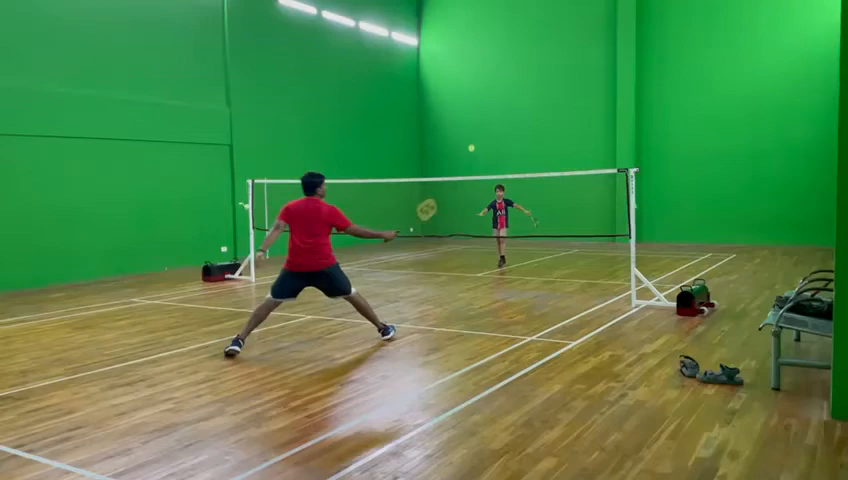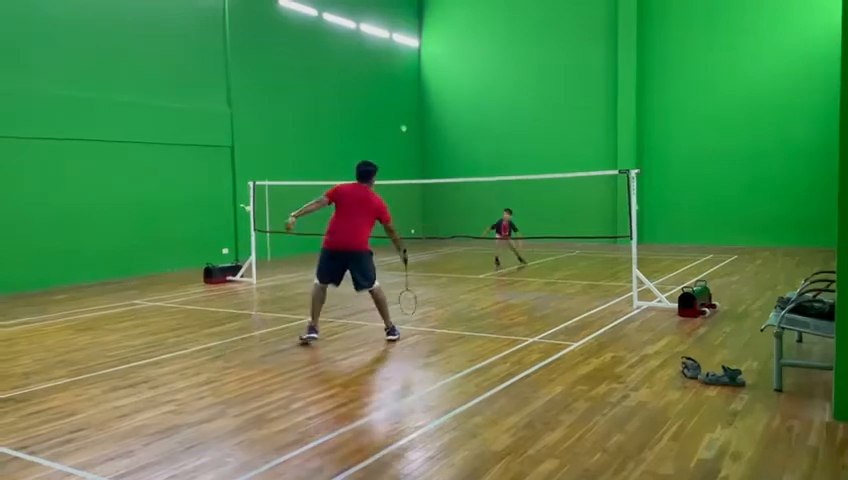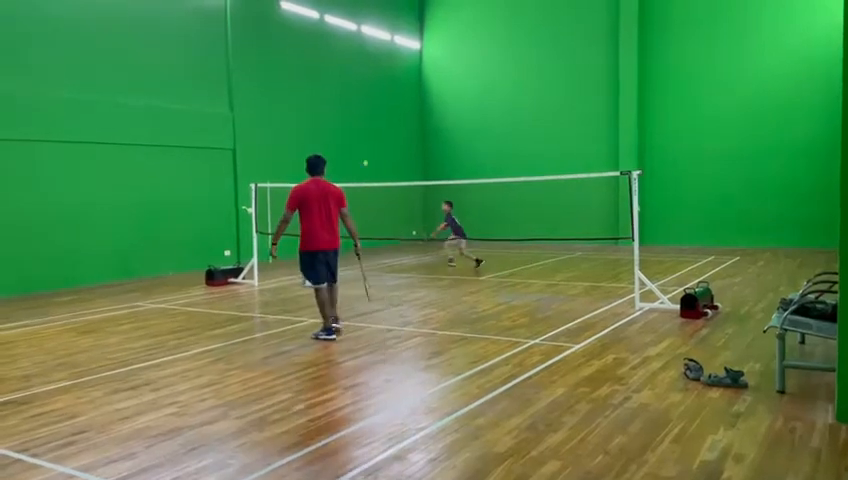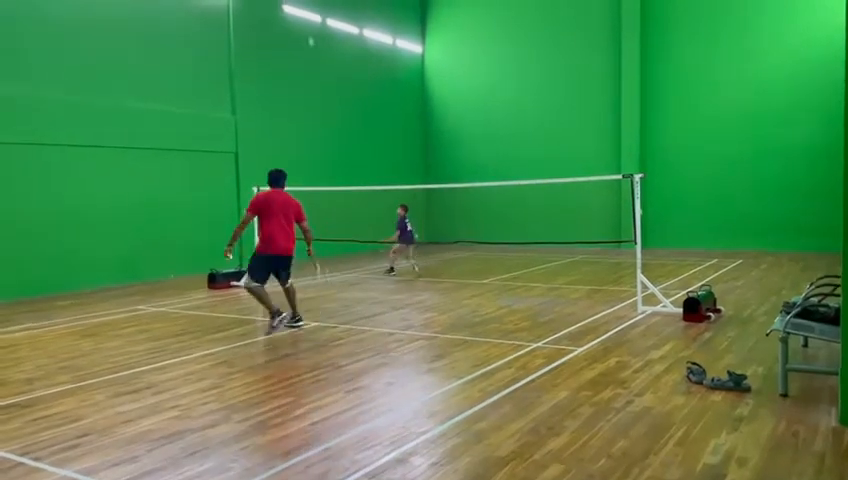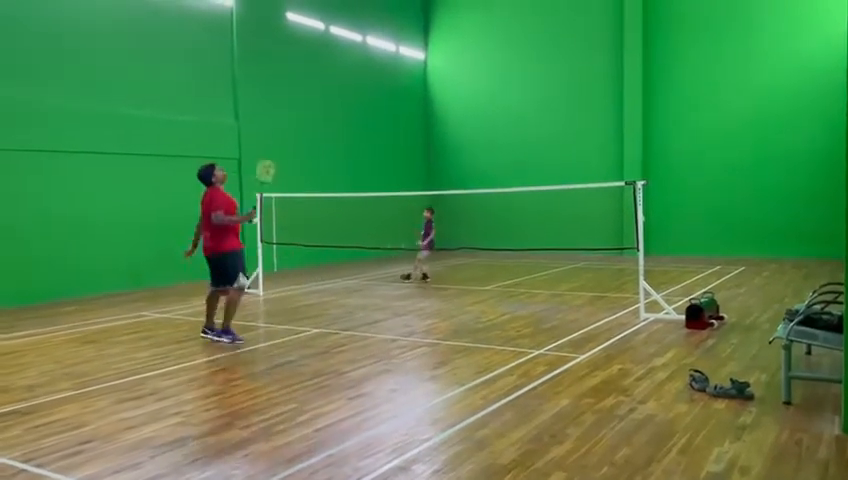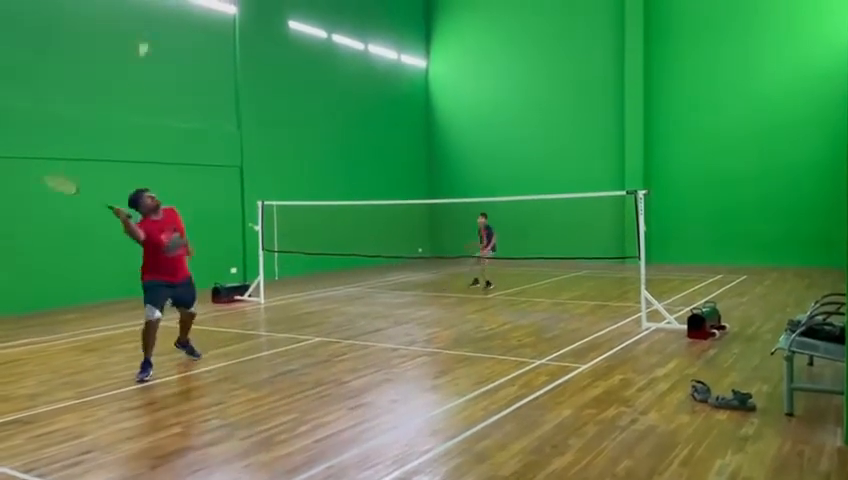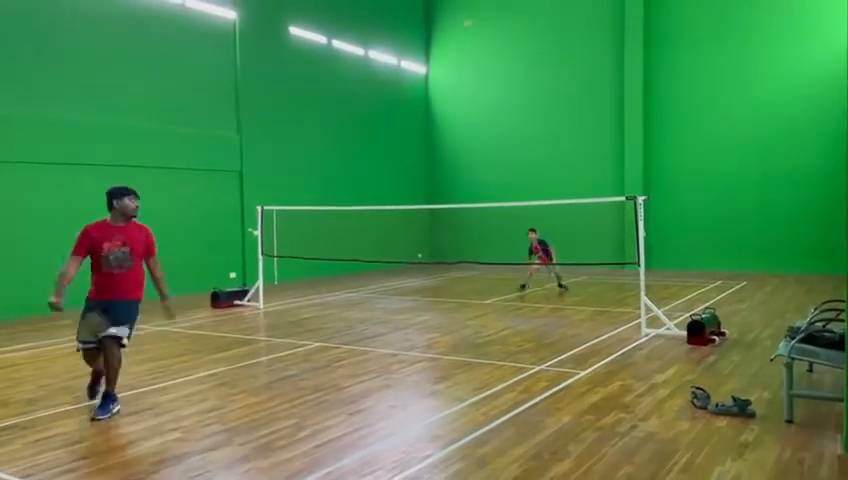
dt=0.5s
person 1, frame 1
left shoulder: (290, 208)
right shoulder: (330, 211)
left elbow: (276, 230)
right elbow: (355, 230)
left wrist: (262, 250)
right wrist: (384, 235)
left hip: (296, 267)
right hip: (324, 266)
left knee: (270, 303)
right knee: (352, 295)
left ankle: (239, 341)
right ankle: (383, 328)
person 1, frame 2
left shoulder: (341, 190)
right shoulder: (377, 201)
left elbow: (318, 203)
right elbow: (390, 229)
left wrist: (294, 216)
right wrist: (401, 250)
left hip: (332, 246)
right hip: (359, 249)
left knee: (320, 285)
right knee: (374, 288)
left ankle: (313, 328)
right ankle: (390, 328)
person 1, frame 3
left shoulder: (299, 191)
right shoulder: (336, 191)
left elbow: (286, 219)
right elbow: (346, 217)
left wrist: (274, 242)
right wrist: (356, 241)
left hip: (310, 246)
right hip: (332, 245)
left knee: (319, 285)
right knee: (331, 283)
left ankle: (328, 328)
right ankle: (335, 319)
person 1, frame 4
left shoulder: (260, 198)
right shoulder: (294, 203)
left elbow: (244, 223)
right elbow: (306, 228)
left wrist: (230, 244)
right wrist: (309, 247)
left hip: (268, 249)
right hip: (288, 250)
left knee: (252, 284)
right knee: (286, 282)
left ankle: (275, 313)
right ankle: (295, 317)
person 1, frame 5
left shoulder: (210, 194)
right shoulder: (219, 195)
left elbow: (201, 223)
right elbow: (216, 219)
left wrist: (194, 245)
right wrist: (243, 218)
left hip: (213, 248)
right hip: (227, 248)
left knee: (217, 288)
right knee: (238, 286)
left ankle: (208, 327)
right ankle: (225, 330)
person 1, frame 6
left shoulder: (172, 213)
right shoulder: (143, 226)
right elbow: (137, 236)
left wrist: (187, 245)
right wrist: (125, 220)
left hip: (182, 276)
right hip: (155, 280)
left knee: (189, 312)
right knee: (152, 319)
left ankle: (183, 341)
right ankle: (146, 363)
person 1, frame 7
left shoulder: (143, 232)
right shoulder: (92, 231)
left elbow: (154, 266)
right elbow: (72, 263)
left wrist: (164, 297)
right wrist: (58, 294)
left hip: (127, 299)
right hip: (97, 298)
left knee: (110, 342)
right knee: (88, 349)
left ankle: (110, 397)
right ankle: (98, 372)
